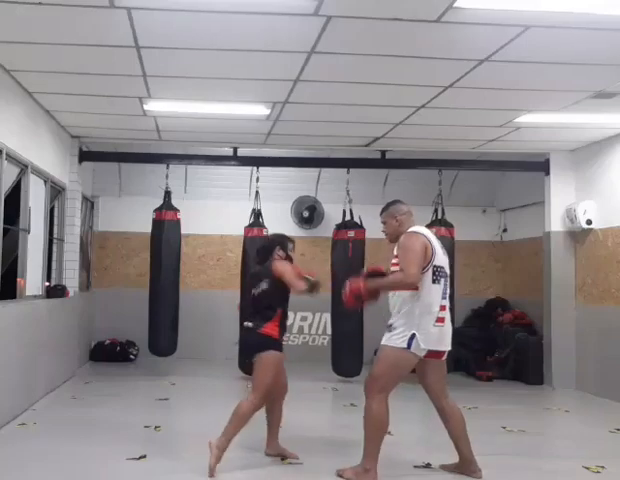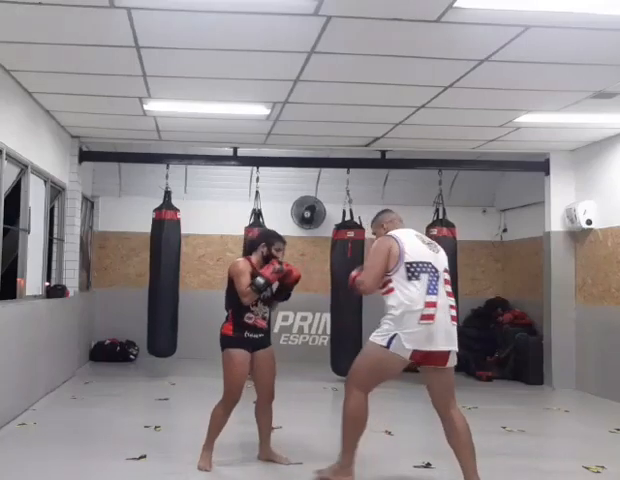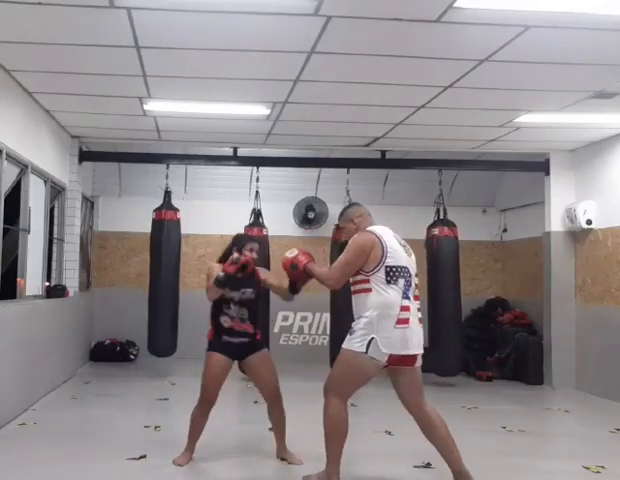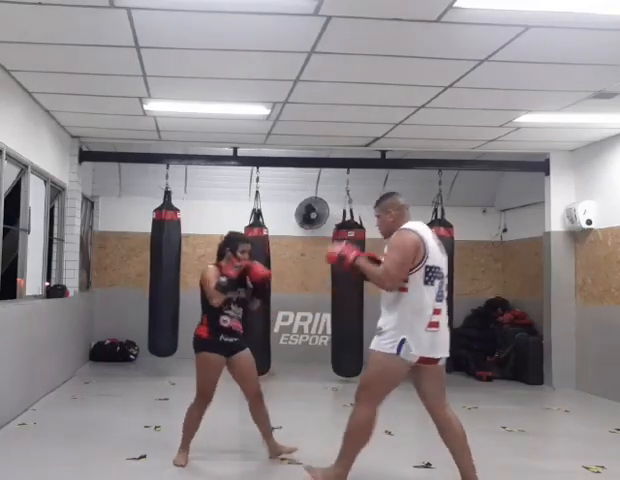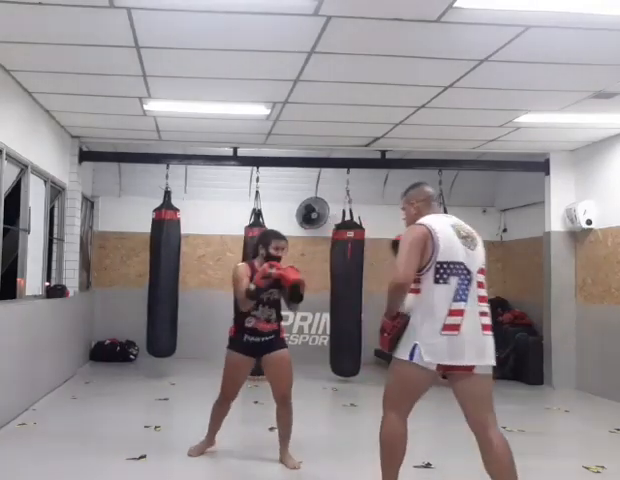
dt=1s
person 1, frame 1
left shoulder: (412, 237)
right shoulder: (430, 240)
left elbow: (409, 278)
left wrist: (368, 286)
right wrist: (379, 283)
left hip: (413, 328)
right hip: (435, 329)
left knee: (375, 390)
right knee: (440, 397)
person 1, frame 2
left shoulder: (387, 242)
right shoulder: (435, 247)
left elbow: (366, 286)
left wrist: (356, 278)
left hip: (405, 328)
right hip: (443, 330)
left knee: (356, 387)
right knee: (448, 407)
person 1, frame 3
left shoulder: (365, 238)
right shoulder: (399, 243)
left elbow: (333, 279)
left wrist: (304, 263)
left hip: (377, 331)
right hip: (407, 333)
left knee: (334, 394)
right knee: (418, 405)
person 1, frame 4
left shoulder: (405, 236)
right shoulder: (428, 237)
left elbow: (389, 280)
left wrist: (355, 259)
right wrist: (374, 265)
left hip: (404, 333)
right hip: (431, 335)
left knee: (366, 399)
right knee: (439, 407)
person 1, frame 5
left shoulder: (419, 231)
right shoulder: (471, 235)
left elbow: (401, 281)
left wrist: (390, 314)
left hip: (428, 339)
right hip: (474, 342)
left knee: (393, 411)
right knee: (486, 426)
person 2, frame 1
left shoulder: (259, 273)
right shoulder: (280, 266)
right elbow: (300, 288)
right wrist: (309, 282)
left hip: (255, 334)
right hip: (266, 336)
left knee: (279, 390)
right knee: (259, 396)
left ankle: (272, 445)
right ankle: (220, 444)
person 2, frame 2
left shoulder: (267, 270)
right shoulder: (241, 265)
right elbow: (246, 298)
left wrist: (284, 288)
right wrist: (266, 278)
left hip: (261, 338)
right hip: (236, 337)
left knee: (267, 396)
right knee: (231, 397)
left ankle: (265, 449)
right ankle: (207, 450)
person 2, frame 3
left shoulder: (259, 274)
right shoulder: (217, 268)
left elbow: (286, 293)
right elbow: (212, 295)
left wrist: (296, 283)
right wrist: (230, 271)
left hip: (251, 342)
right hip: (221, 341)
left knee: (274, 396)
right knee: (206, 400)
left ankle: (282, 449)
right ankle: (188, 450)
person 2, frame 4
left shoulder: (241, 273)
right shoulder: (212, 271)
left elbow: (253, 305)
right elbow: (214, 300)
left wrist: (259, 284)
right wrist: (231, 275)
left hip: (235, 340)
right hip: (211, 340)
left knee: (255, 394)
right knee: (203, 399)
left ankle: (272, 445)
right ankle: (183, 449)
person 2, frame 5
left shoulder: (279, 272)
right shoulder: (243, 269)
left elbow: (292, 306)
right elbow: (243, 305)
left wrist: (295, 289)
right wrist: (261, 282)
left hip: (273, 340)
right hip: (243, 340)
left knee: (284, 398)
right knee: (227, 396)
left ankle: (284, 452)
right ankle: (209, 439)
